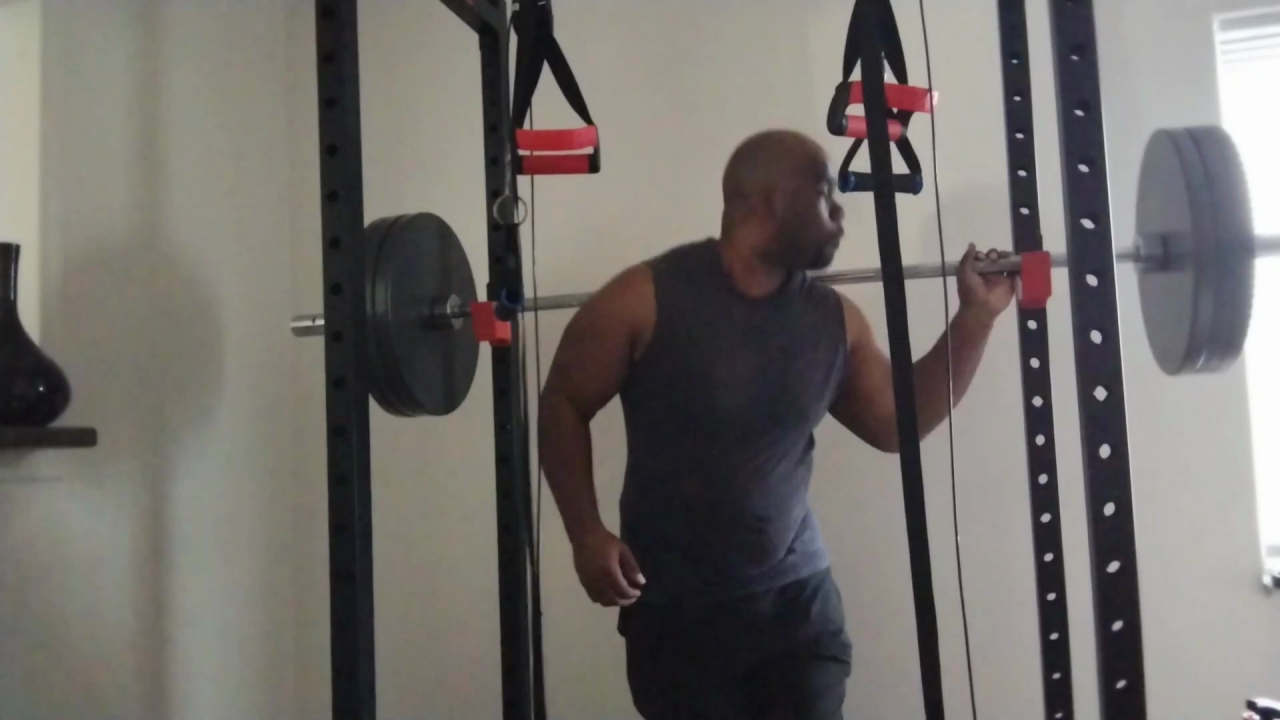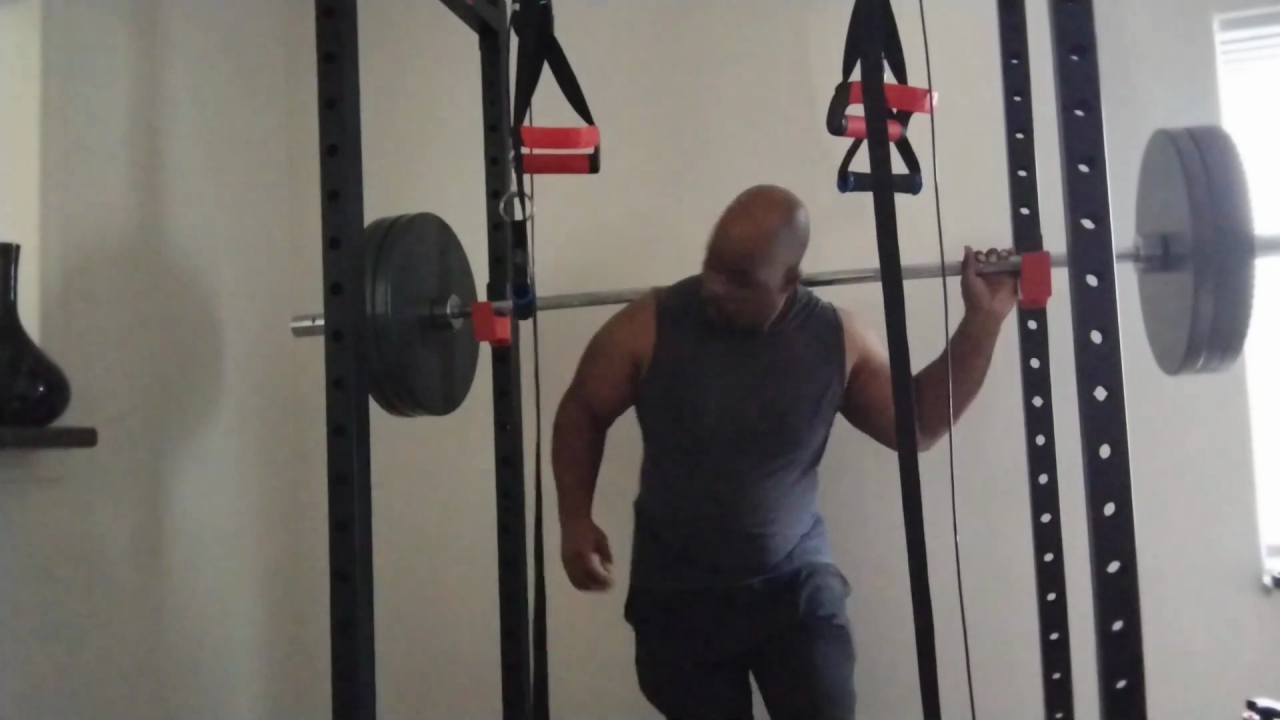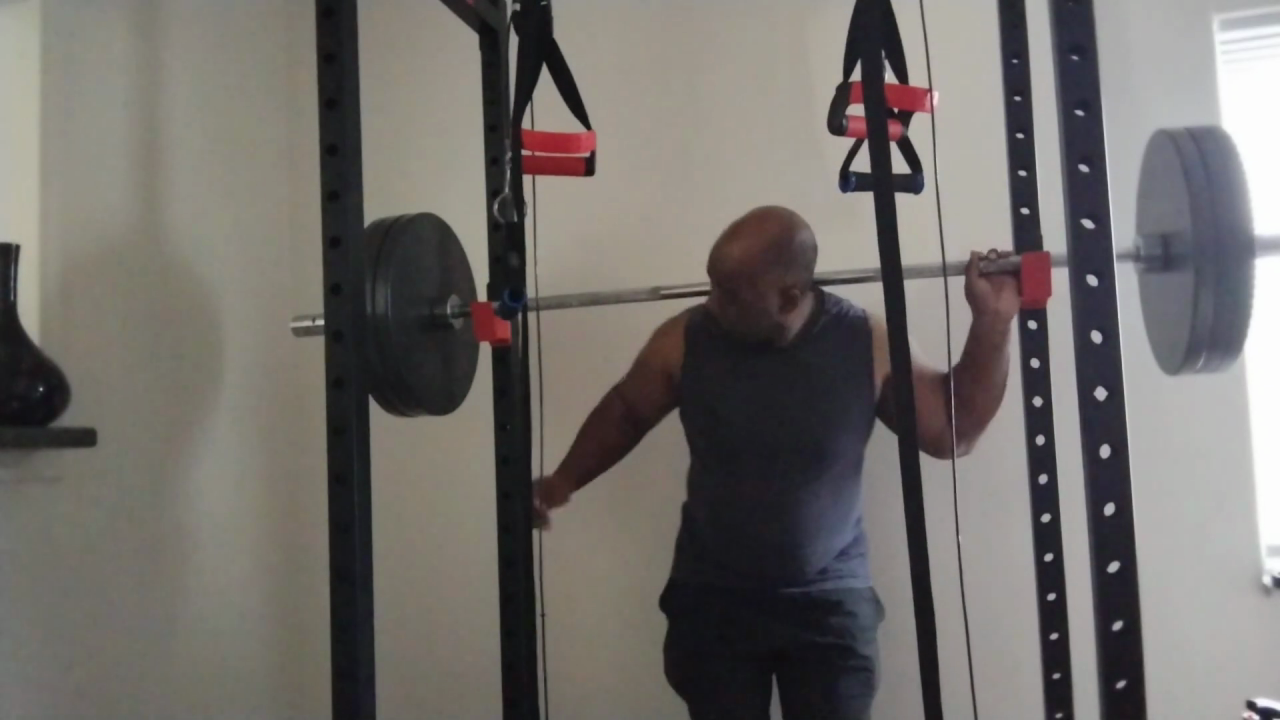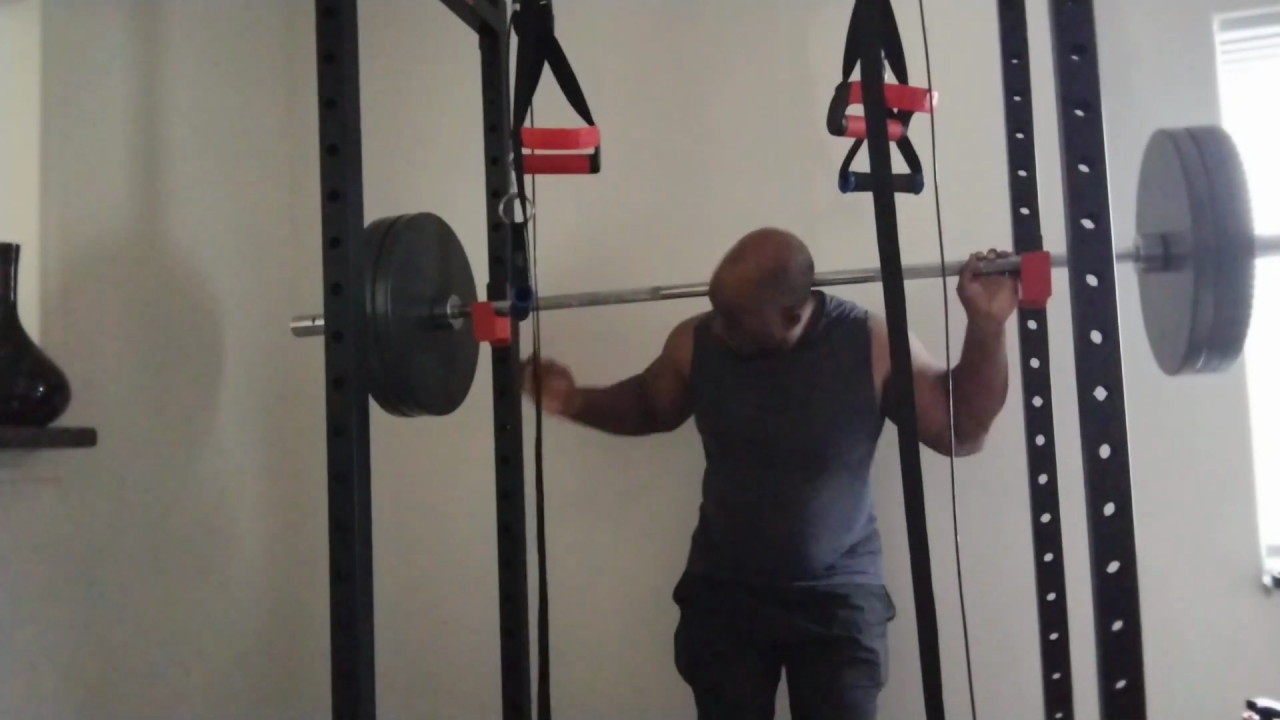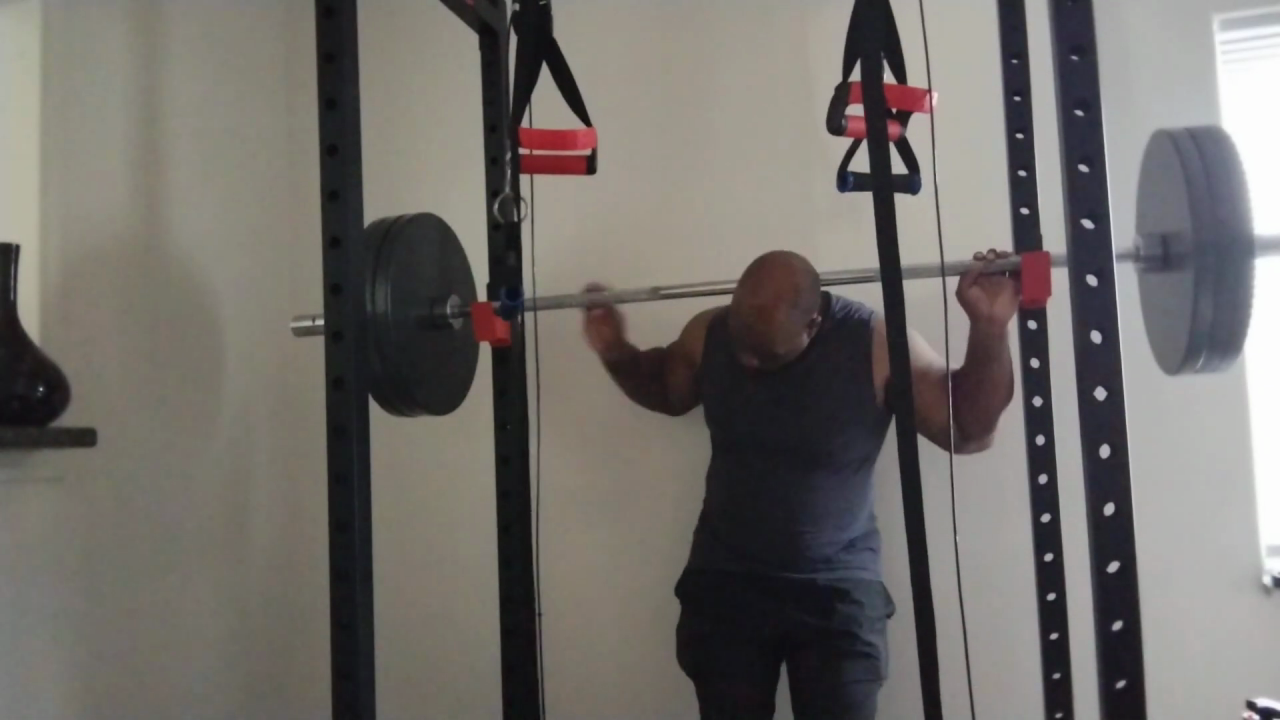
dt=0.4s
person 1, frame 1
left shoulder: (833, 318)
right shoulder: (645, 300)
left elbow: (896, 423)
right elbow: (564, 406)
left wrist: (975, 315)
right wrist: (587, 533)
left hip: (794, 593)
right hip: (677, 600)
person 1, frame 2
left shoulder: (835, 337)
right shoulder: (649, 326)
left elbow: (915, 424)
right elbow: (582, 413)
left wrist: (981, 320)
right wrist: (576, 519)
left hip: (795, 585)
right hip: (681, 596)
person 1, frame 3
left shoulder: (866, 343)
right shoulder: (684, 341)
left elbow: (952, 431)
right elbow: (626, 412)
left wrist: (991, 323)
right wrist: (564, 480)
left hip: (829, 599)
right hip: (714, 597)
person 1, frame 4
left shoulder: (873, 346)
right shoulder: (696, 343)
left elbow: (960, 431)
right elbow: (650, 405)
left wrist: (987, 325)
right wrist: (575, 401)
left hip: (837, 597)
right hip: (723, 591)
person 1, frame 5
left shoulder: (879, 347)
right shoulder: (709, 335)
left elbow: (969, 428)
right elbow: (667, 389)
left wrist: (989, 326)
right wrist: (616, 354)
left hip: (837, 590)
right hip: (725, 583)
